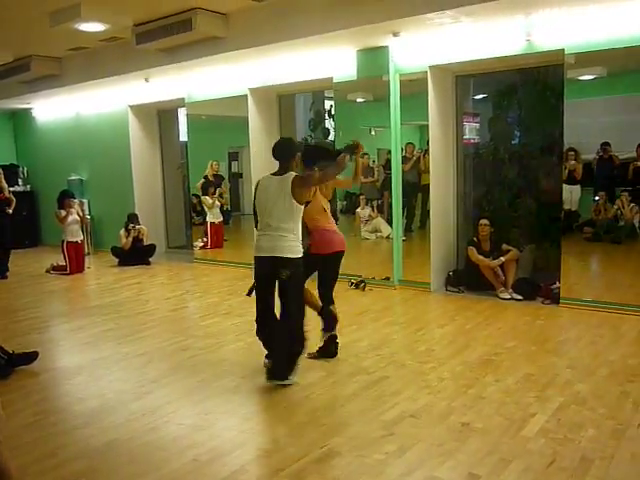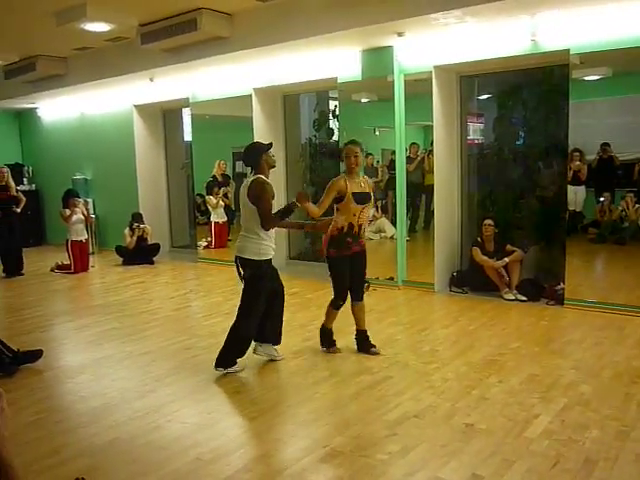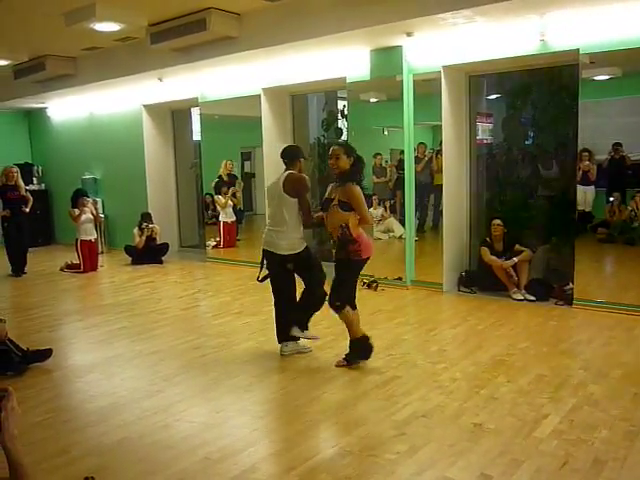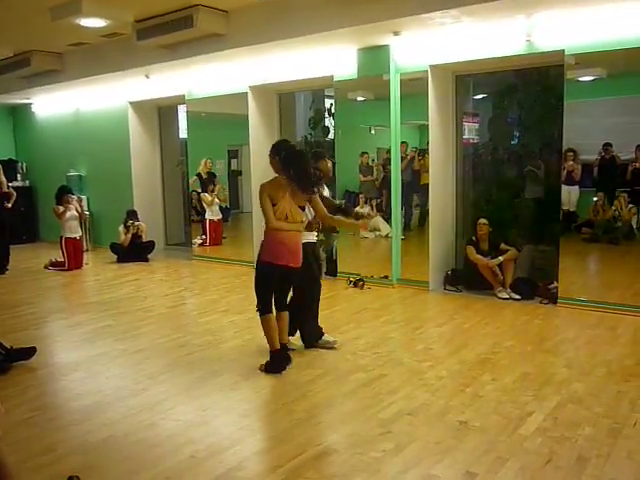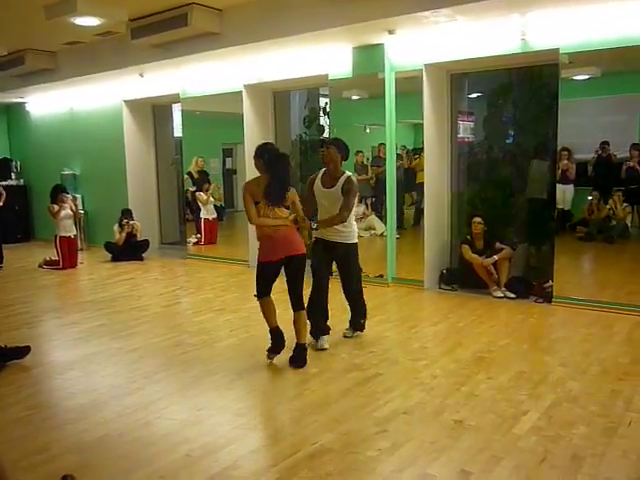
dt=0.5s
person 1, frame 1
right shoulder: (328, 182)
right elbow: (355, 181)
right wrist: (357, 156)
left hip: (318, 242)
right hip: (337, 241)
right knee: (326, 292)
left ankle: (326, 314)
right ankle: (330, 343)
person 1, frame 2
left shoulder: (367, 182)
right shoulder: (337, 183)
right elbow: (317, 212)
right wrist: (305, 204)
left hip: (358, 242)
right hip: (338, 243)
left knee: (358, 291)
right knee: (341, 294)
left ankle: (362, 339)
right ankle: (326, 333)
person 1, frame 3
left shoulder: (350, 187)
right shoulder: (333, 186)
left elbow: (366, 220)
left wrist: (347, 225)
left hip: (356, 249)
right hip: (344, 248)
left knee: (336, 300)
right knee: (346, 298)
left ankle: (363, 342)
right ankle: (356, 350)
person 1, frame 4
left shoulder: (268, 187)
right shoulder: (306, 187)
left elbow: (270, 223)
right elbow: (326, 219)
left wrist: (295, 226)
right wrist: (354, 223)
left hip: (273, 250)
right hip: (295, 251)
left knee: (264, 304)
right knee: (281, 302)
left ankle: (276, 358)
right ankle: (283, 350)
person 1, frame 5
left shoulder: (250, 187)
right shoulder: (287, 188)
left elbow: (253, 219)
right elbow: (301, 219)
left wrist: (278, 222)
left hip: (270, 247)
right hip: (294, 245)
left knee: (263, 293)
right knee: (297, 299)
left ankle: (276, 336)
right ankle: (300, 351)
person 2, frame 1
left shoulder: (260, 184)
right shoulder: (301, 181)
right elbow: (337, 167)
left hip: (262, 253)
right hip: (289, 255)
left knee: (265, 310)
right knee: (293, 313)
left ankle: (275, 357)
right ankle: (282, 371)
person 2, frame 2
left shoulder: (250, 184)
right shoulder: (262, 185)
left elbow: (262, 222)
right elbow: (267, 223)
left wrist: (302, 225)
right wrist: (292, 206)
left hip: (250, 253)
right hip: (256, 255)
left knee: (275, 292)
right knee: (251, 307)
left ankle: (264, 341)
right ankle: (226, 360)
person 2, frame 3
left shoulder: (273, 185)
right shoulder: (299, 179)
right elbow: (306, 217)
left wrist: (310, 219)
right wrist: (316, 218)
left hip: (271, 245)
right hip: (292, 247)
left knee: (283, 293)
right knee: (316, 281)
left ankle: (288, 341)
right ankle: (298, 324)
person 2, frame 4
left shoulder: (324, 190)
left elbow: (330, 207)
left hip: (310, 239)
right hip: (298, 239)
left knee: (305, 287)
right knee: (310, 287)
left ankle: (287, 330)
right ankle: (313, 336)
person 2, frame 5
left shoulder: (349, 181)
right shoulder: (315, 179)
left elbow: (344, 215)
right elbow: (306, 208)
left wrist: (315, 226)
left hip: (346, 240)
right hip: (323, 238)
left knee: (351, 285)
right knee: (319, 284)
left ankle: (357, 324)
right ankle: (320, 332)
